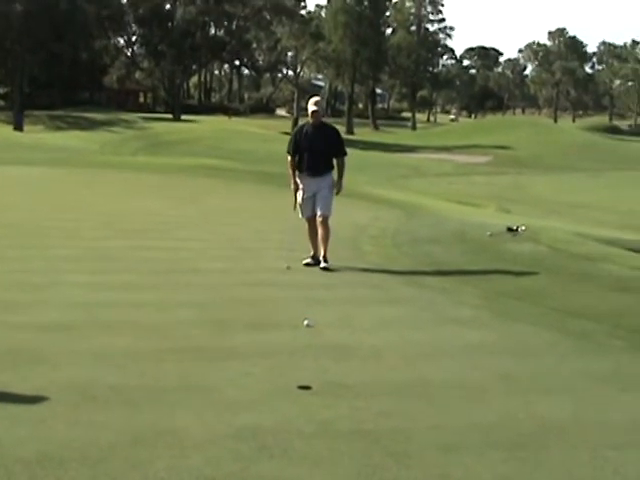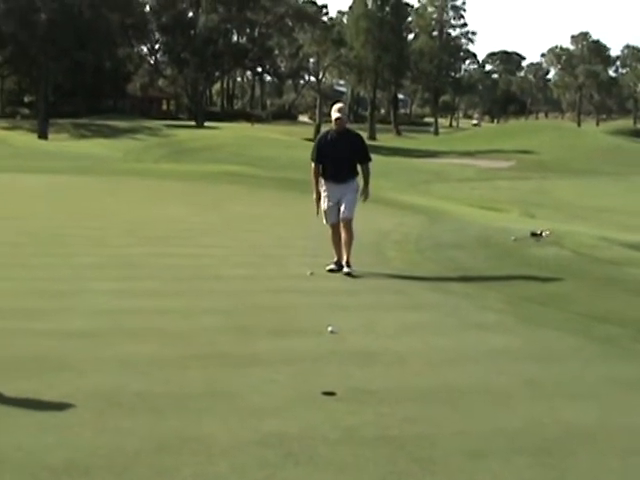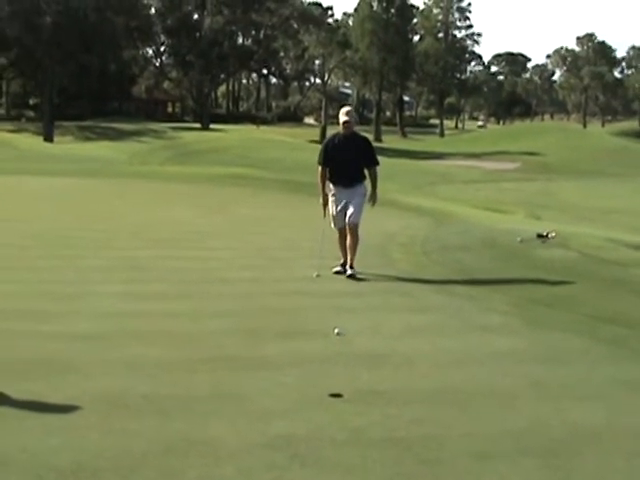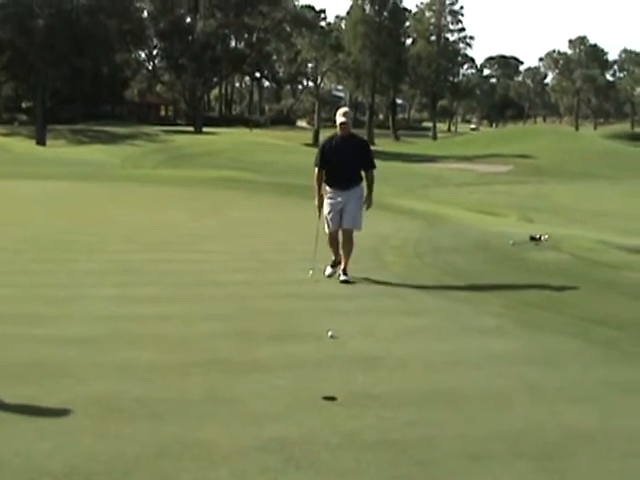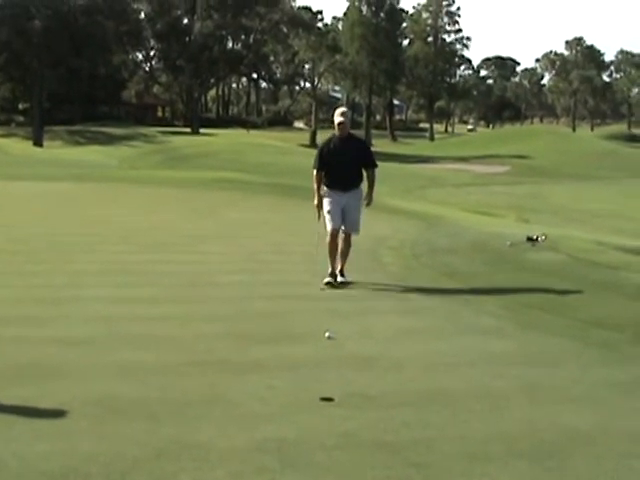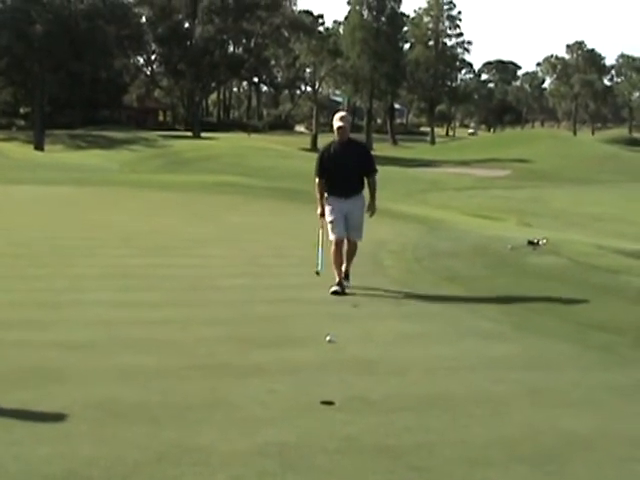
dt=0.3s
person 1, frame 1
left shoulder: (332, 132)
right shoulder: (299, 131)
left elbow: (340, 158)
right elbow: (291, 157)
left wrist: (340, 179)
right wrist: (293, 179)
left hip: (325, 180)
right hip: (304, 180)
left knee: (322, 218)
right knee: (310, 219)
left ankle: (324, 257)
right ankle: (314, 254)
person 1, frame 2
left shoulder: (356, 138)
right shoulder: (323, 139)
left elbow: (364, 164)
right elbow: (315, 165)
left wrist: (366, 185)
right wrist: (316, 189)
left hip: (349, 185)
right hip: (329, 186)
left knee: (346, 222)
right knee: (334, 225)
left ankle: (347, 262)
right ankle: (338, 260)
person 1, frame 3
left shoulder: (363, 142)
right shoulder: (330, 142)
left elbow: (372, 168)
right elbow: (322, 169)
left wrist: (374, 190)
right wrist: (323, 193)
left hip: (357, 189)
right hip: (336, 190)
left knee: (352, 226)
right knee: (341, 229)
left ankle: (350, 265)
right ankle: (344, 261)
person 1, frame 4
left shoulder: (361, 144)
right shoulder: (327, 144)
left elbow: (369, 170)
right elbow: (319, 170)
left wrist: (370, 193)
right wrist: (318, 194)
left hip: (354, 193)
right hip: (332, 193)
left knee: (348, 232)
right knee: (332, 232)
left ankle: (344, 269)
right ankle: (335, 259)
person 1, frame 5
left shoulder: (360, 144)
right shoulder: (326, 145)
left elbow: (370, 169)
right elbow: (318, 171)
left wrist: (370, 191)
right wrist: (317, 195)
left hip: (353, 194)
right hip: (331, 194)
left knee: (346, 234)
right knee: (333, 231)
left ankle: (341, 270)
right ankle: (331, 272)
person 1, frame 6
left shoulder: (361, 149)
right shoulder: (326, 151)
left elbow: (371, 176)
right elbow: (319, 179)
left wrist: (373, 200)
right wrist: (320, 204)
left hip: (356, 200)
right hip: (333, 201)
left knee: (353, 240)
right knee: (337, 241)
left ankle: (346, 267)
right ankle: (339, 281)
